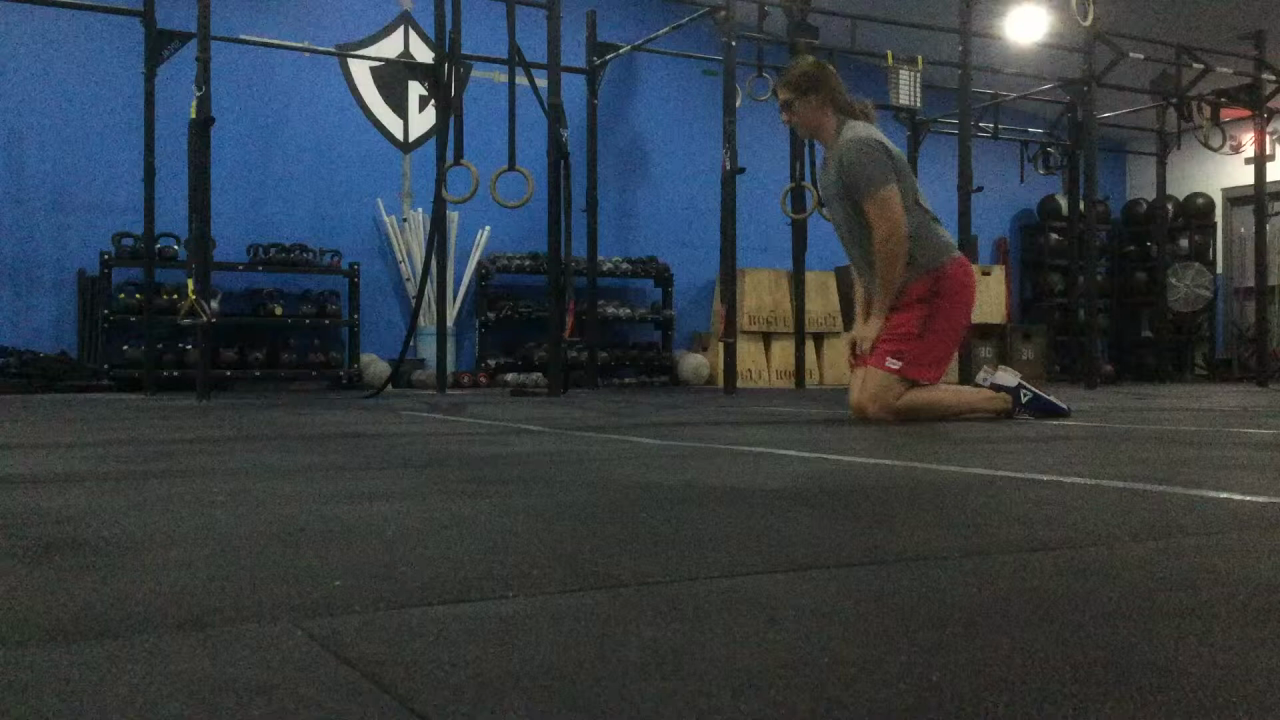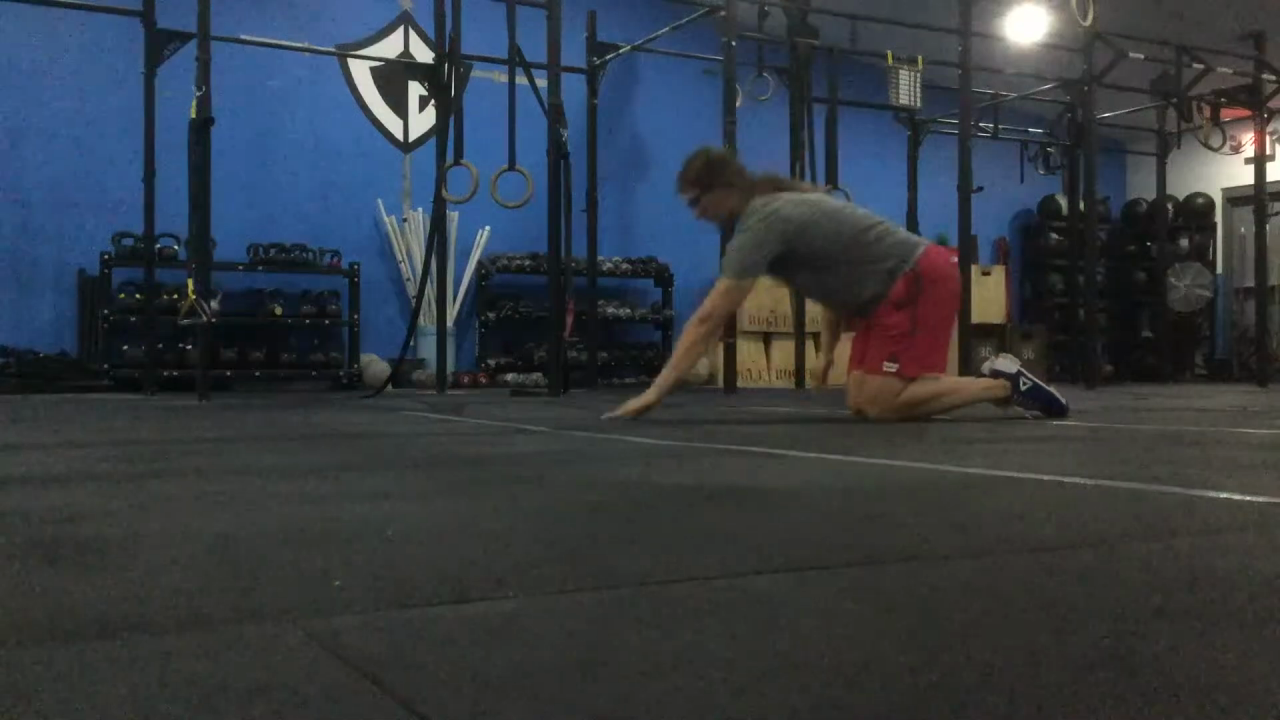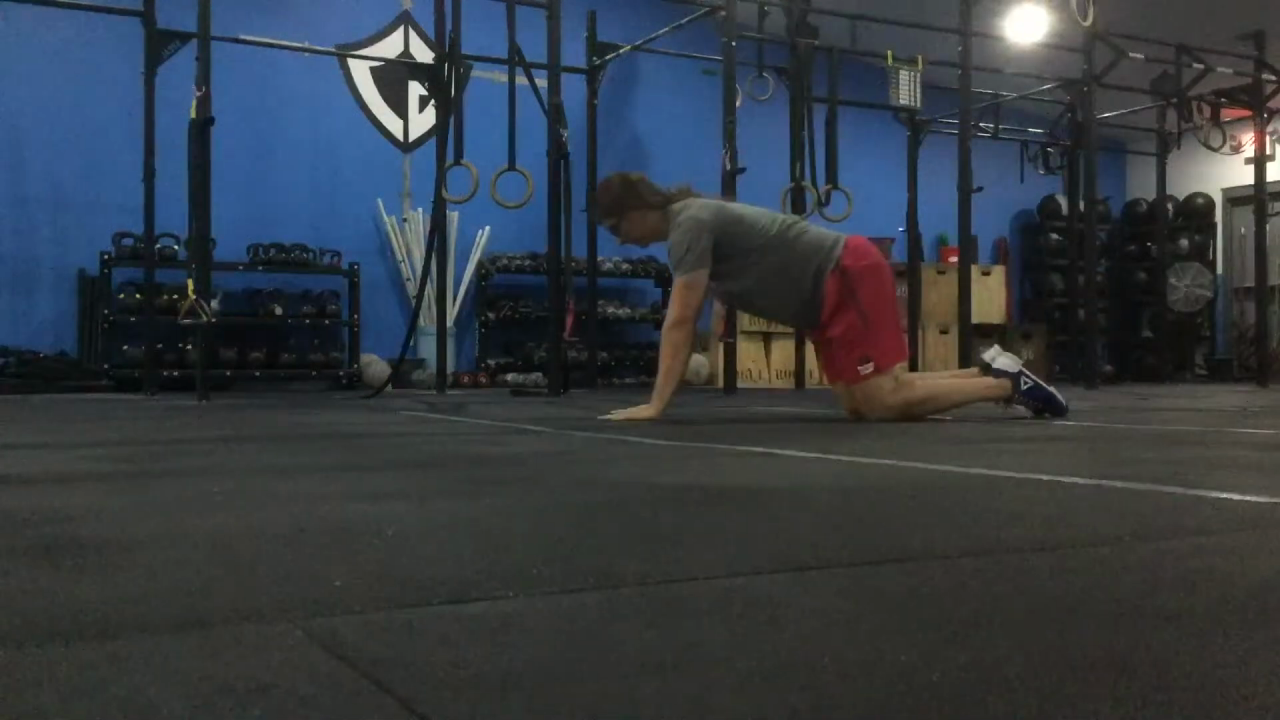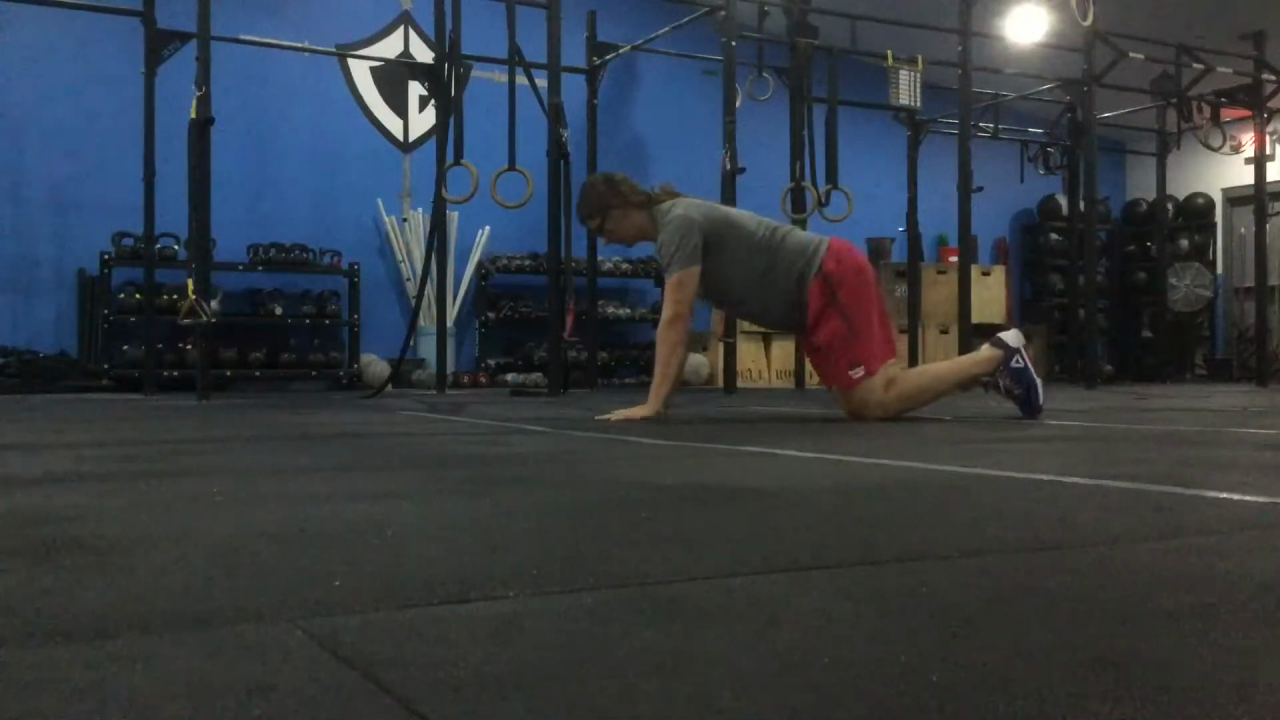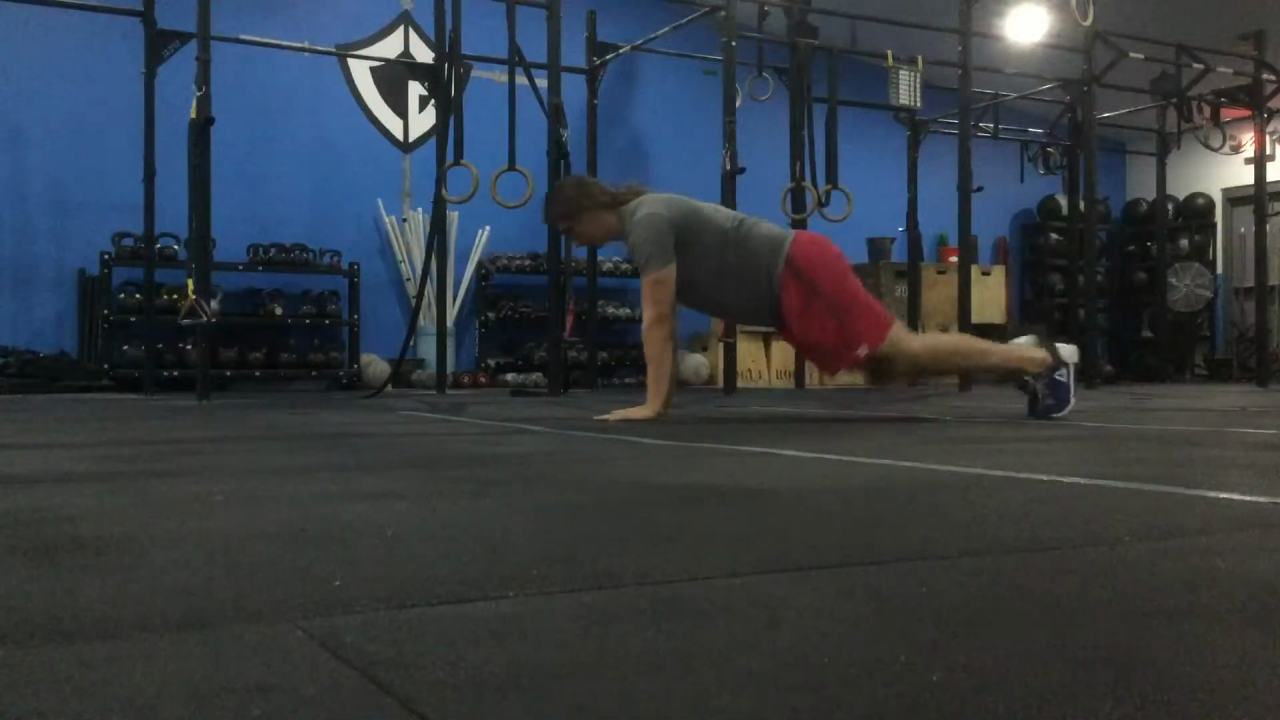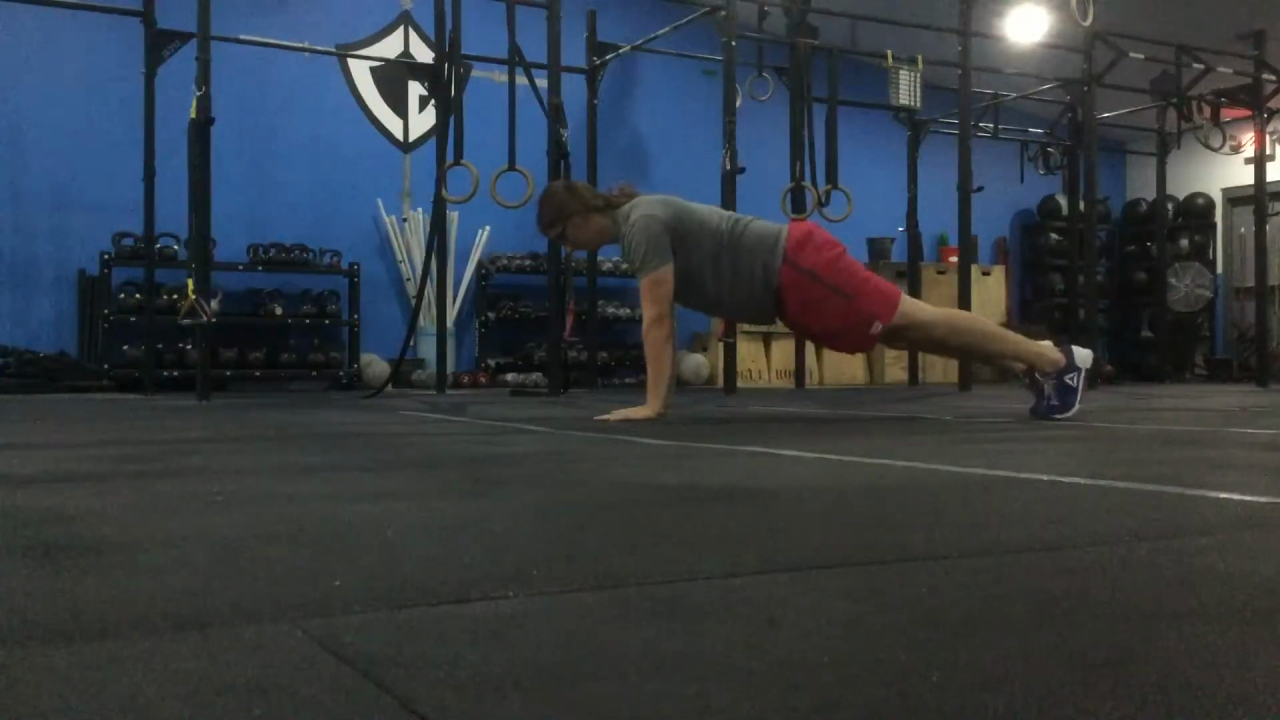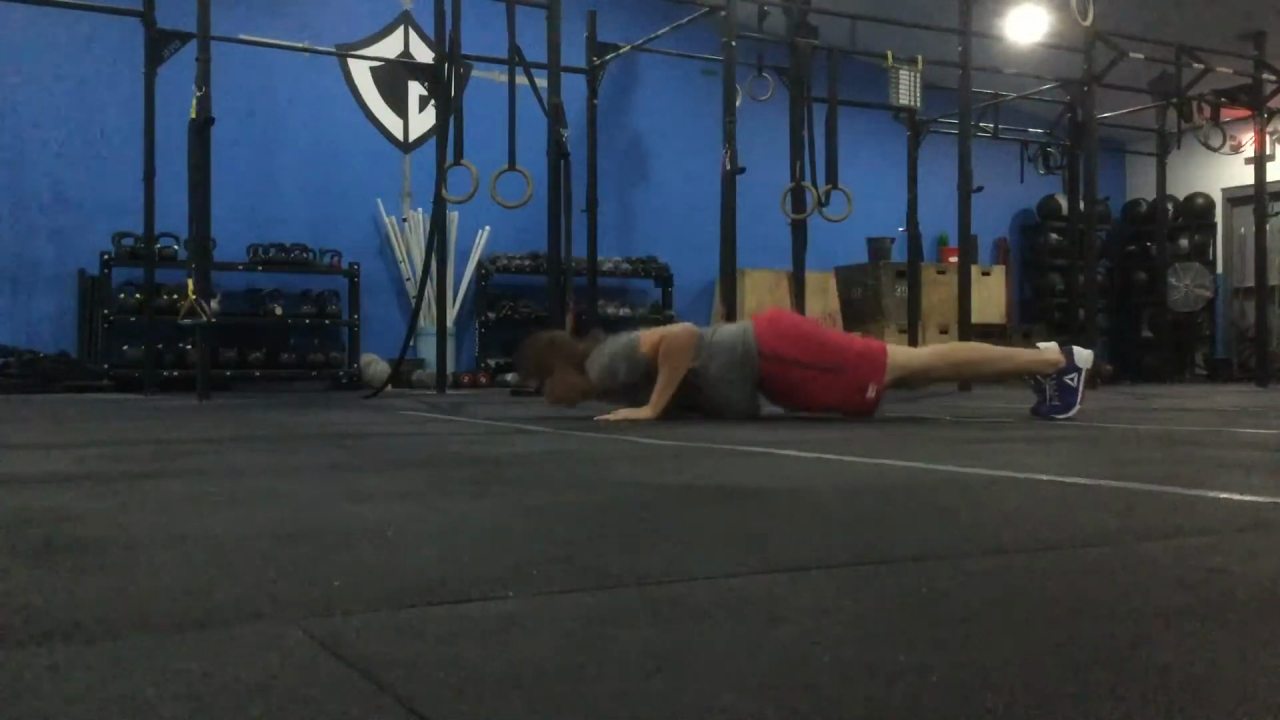
dt=0.7s
person 1, frame 1
left shoulder: (857, 146)
right shoulder: (837, 156)
left elbow: (891, 234)
left wrist: (877, 316)
right wrist: (861, 320)
left hip: (934, 284)
right hip: (912, 288)
left knee: (877, 404)
right knee: (861, 402)
left ankle: (1006, 397)
right ankle: (991, 387)
person 1, frame 2
left shoulder: (760, 225)
right shoulder: (780, 209)
left elbow: (710, 318)
left wrist: (655, 392)
right wrist: (827, 351)
left hip: (920, 281)
right hip: (902, 285)
left knee: (878, 404)
right knee: (861, 400)
left ankle: (1005, 385)
right ankle: (992, 378)
person 1, frame 3
left shoulder: (689, 225)
right shoulder: (693, 225)
left elbow: (680, 322)
right elbow: (694, 323)
left wrist: (656, 404)
right wrist: (661, 397)
left hip: (849, 274)
right hip: (833, 289)
left knee: (883, 401)
right knee: (860, 402)
left ankle: (1007, 384)
right ankle: (989, 372)
person 1, frame 4
left shoulder: (677, 223)
right shoulder: (680, 223)
left elbow: (675, 319)
right elbow: (682, 320)
left wrist: (652, 404)
right wrist: (661, 396)
left hip: (833, 279)
right hip: (821, 290)
left knee: (876, 403)
right knee: (862, 402)
left ankle: (998, 355)
right ankle: (988, 367)
person 1, frame 5
left shoulder: (646, 222)
right shoulder: (644, 221)
left elbow: (657, 320)
right elbow: (662, 321)
left wrist: (653, 404)
right wrist: (663, 395)
left hip: (799, 272)
right hip: (793, 283)
left knee: (904, 349)
right knee: (891, 365)
left ankle: (1045, 361)
right ankle: (1016, 356)
person 1, frame 6
left shoulder: (641, 224)
right shoulder: (639, 219)
left elbow: (657, 319)
right elbow: (662, 319)
left wrist: (653, 404)
right wrist: (660, 395)
left hip: (797, 266)
right hip: (790, 276)
left knee: (920, 322)
right knee: (908, 334)
left ankle: (1056, 361)
right ankle: (1032, 365)
person 1, frame 7
left shoulder: (607, 369)
right shoulder: (607, 355)
left elbow: (681, 334)
left wrist: (652, 408)
right wrist: (656, 399)
left hip: (772, 355)
right hip: (766, 348)
left knee: (915, 365)
right knee: (909, 365)
left ankle: (1056, 361)
right ankle: (1038, 356)
